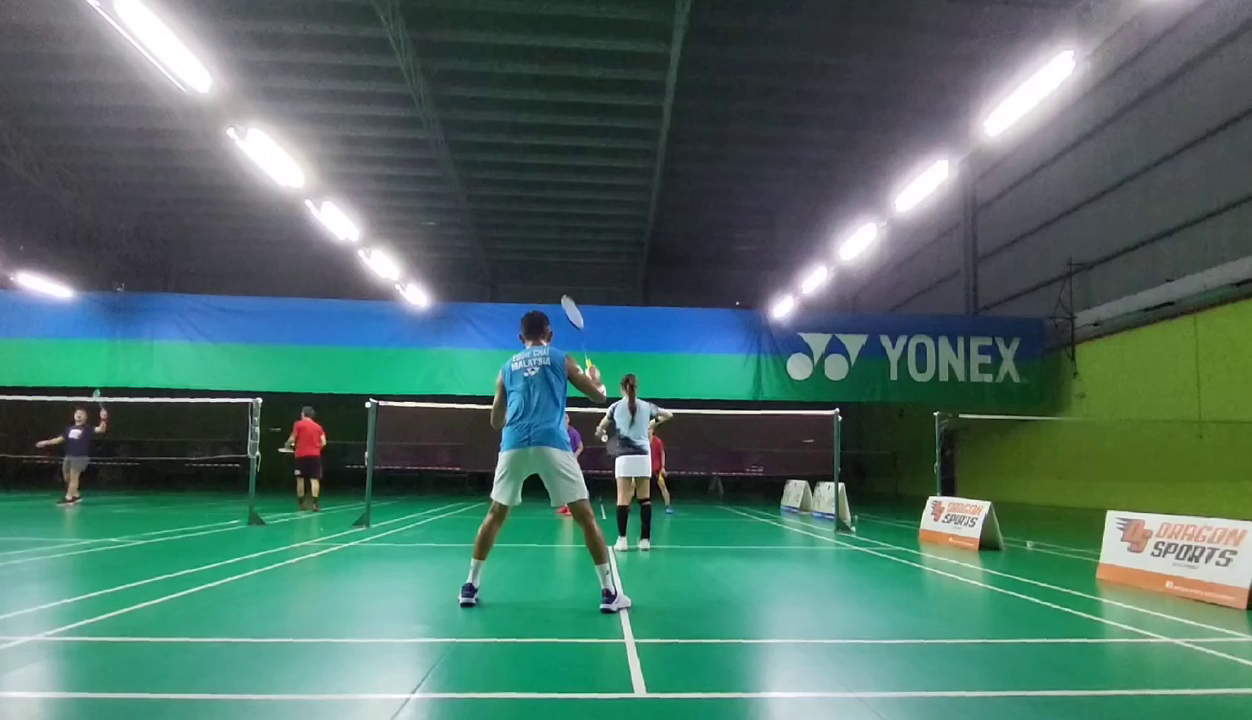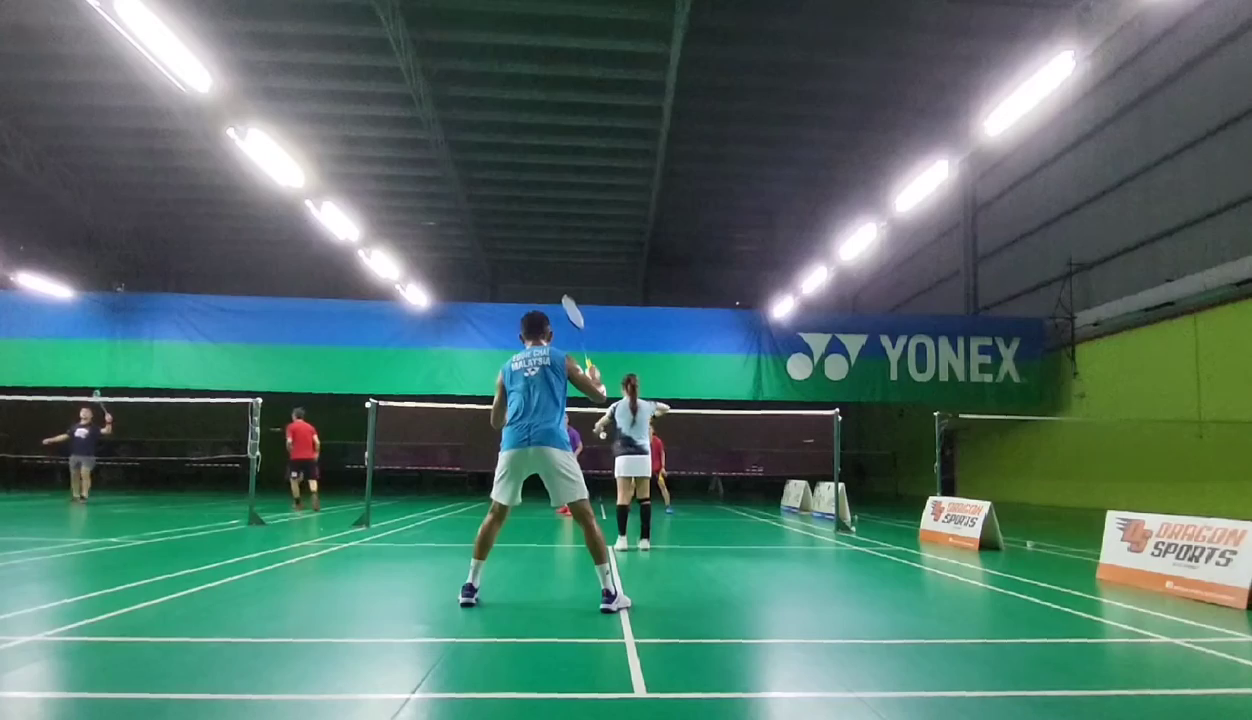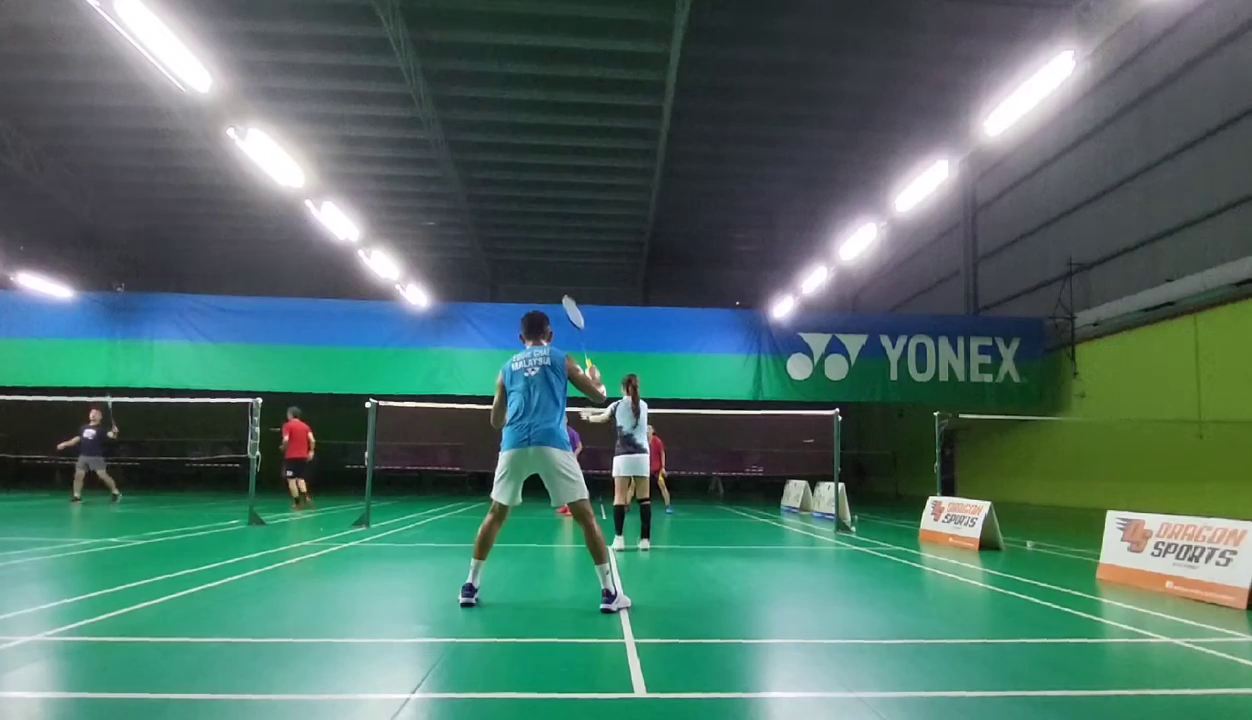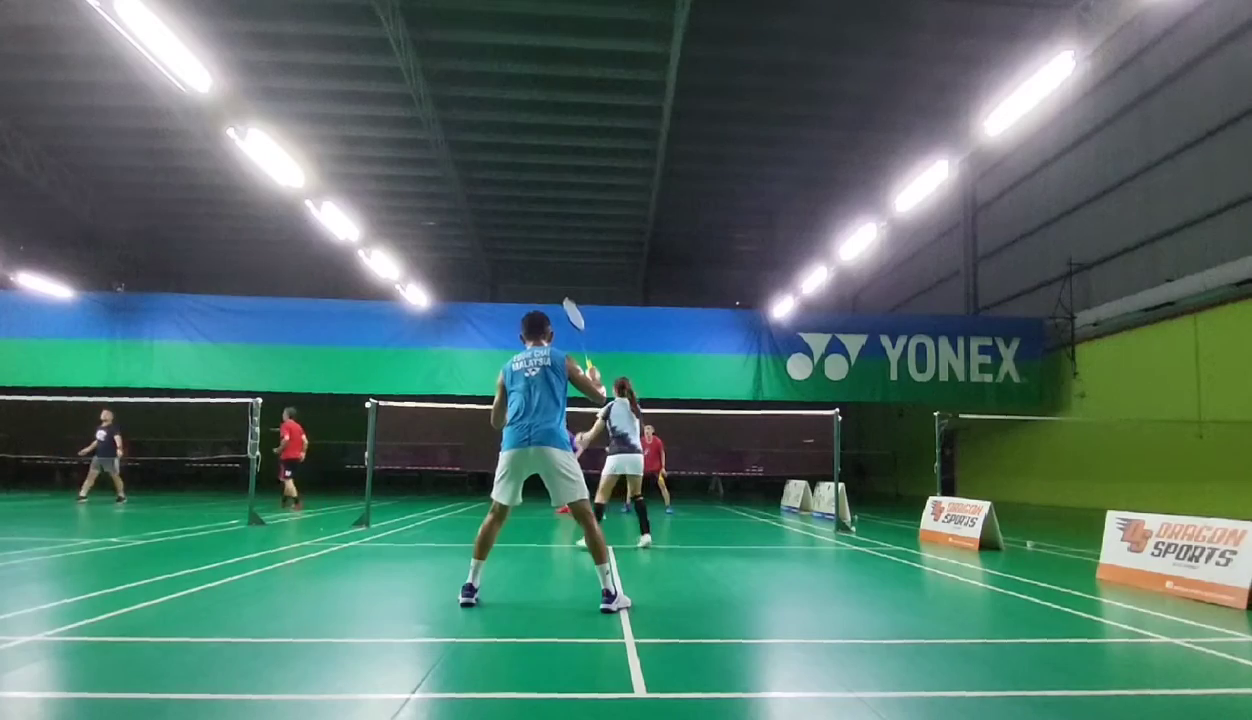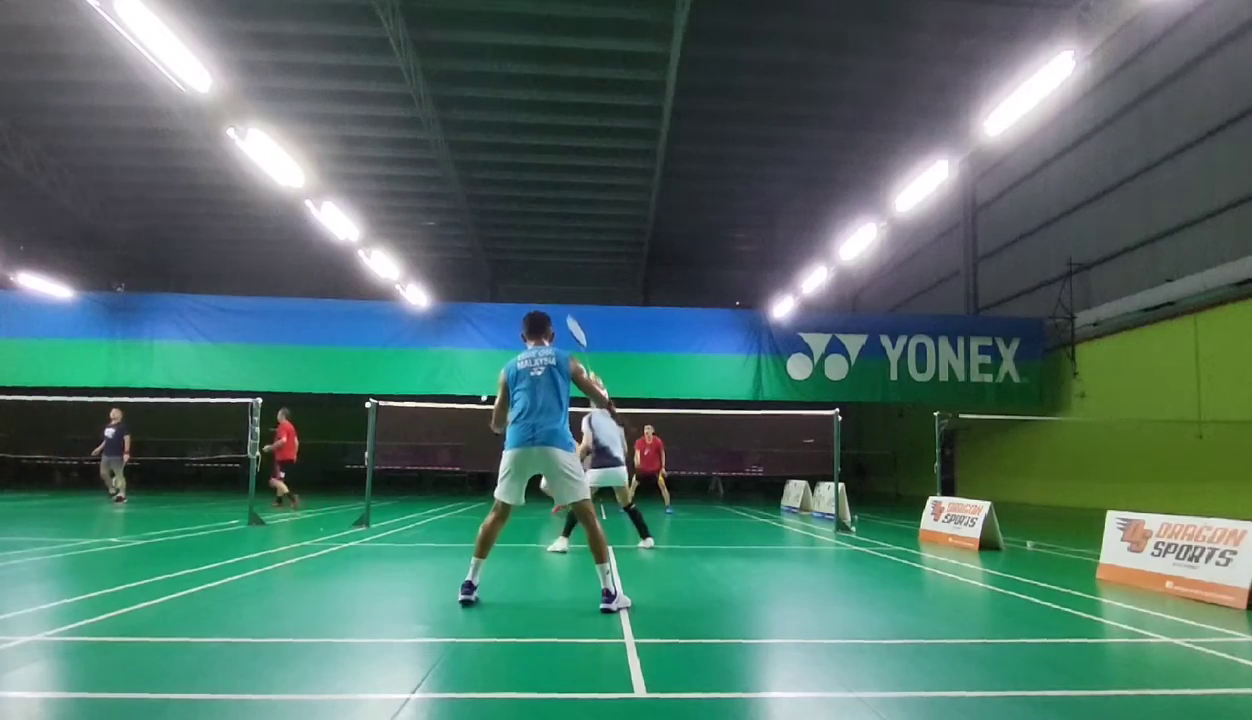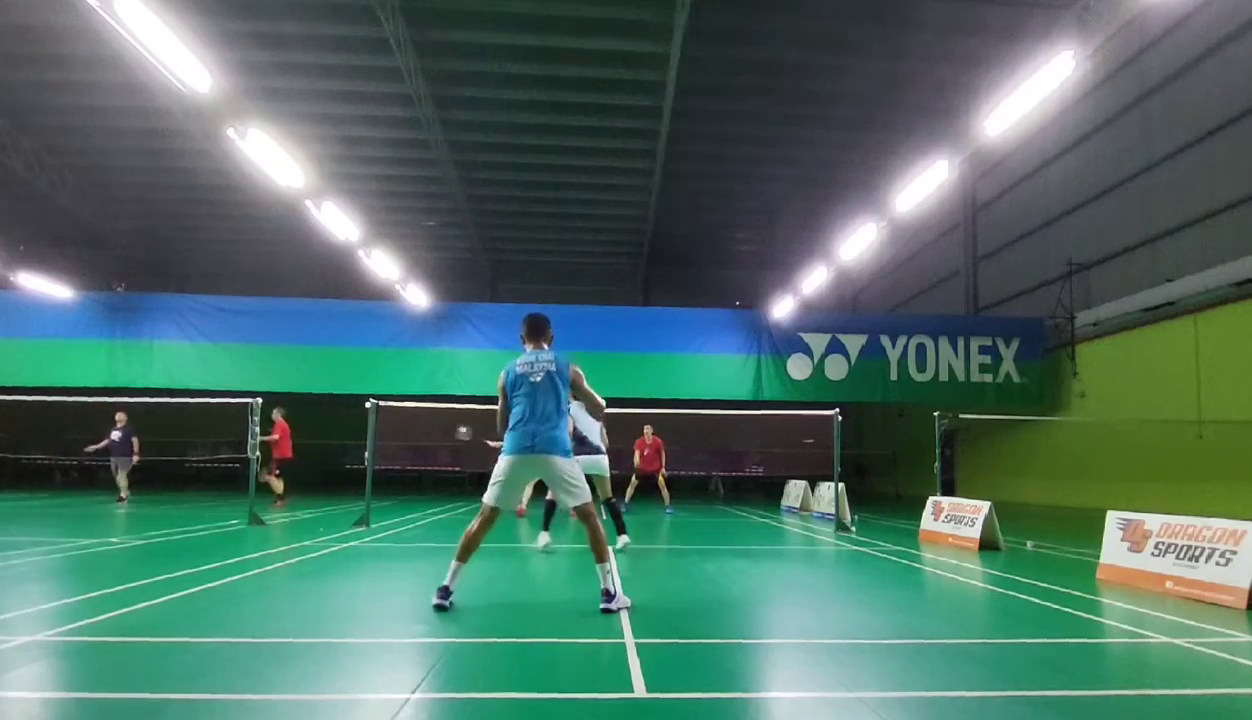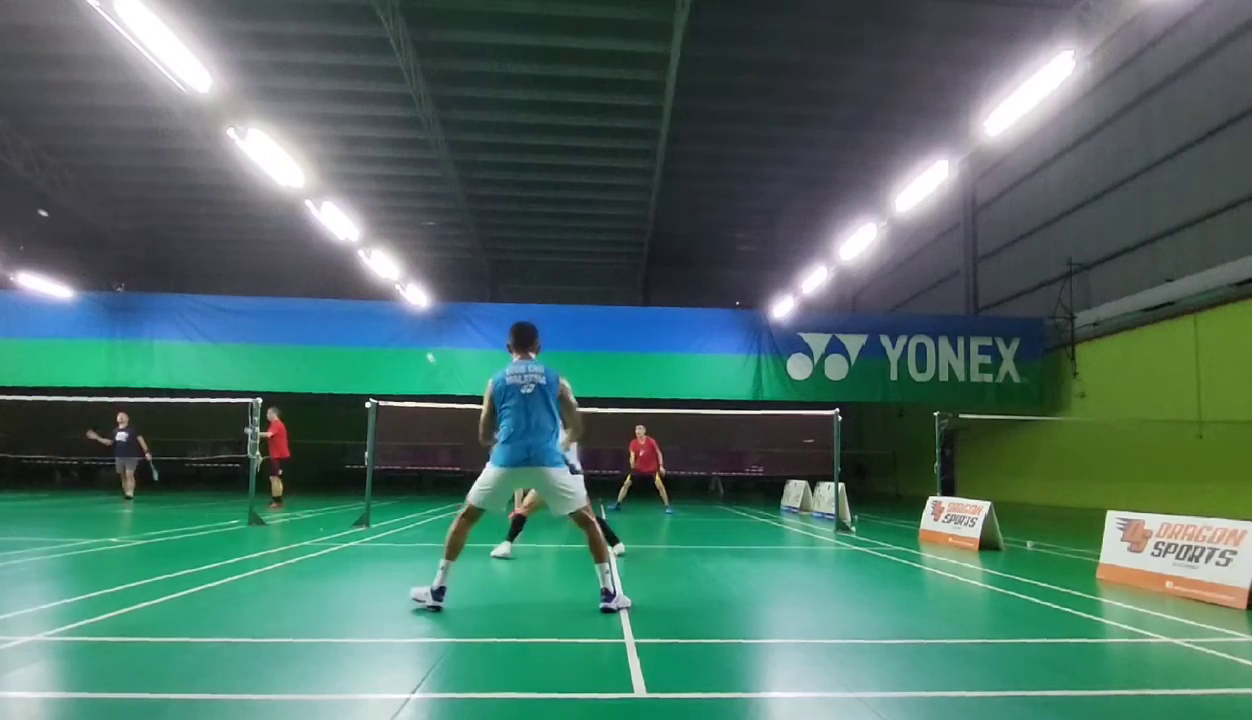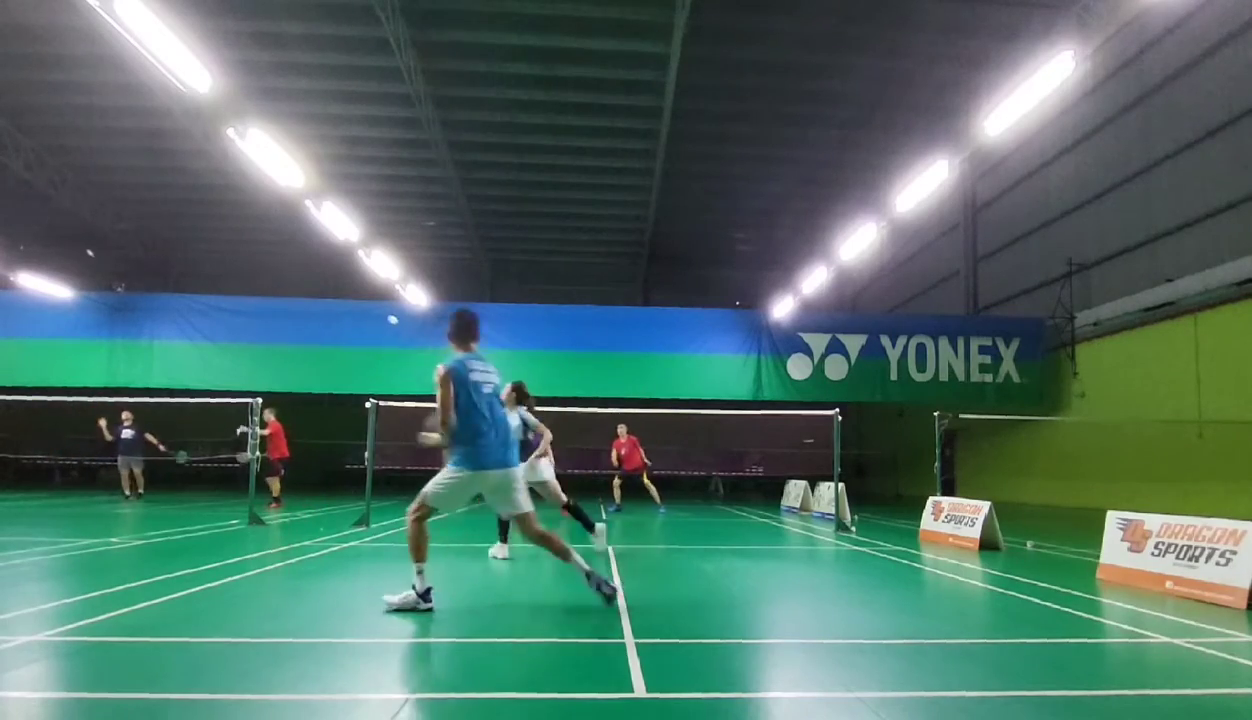
dt=0.2s
person 1, frame 1
left shoulder: (507, 368)
right shoulder: (562, 359)
left elbow: (496, 421)
right elbow: (599, 396)
right wrist: (595, 377)
left hip: (513, 446)
right hip: (552, 445)
left knee: (496, 514)
right knee: (585, 516)
left ankle: (470, 586)
right ankle: (609, 592)
person 1, frame 2
left shoulder: (507, 368)
right shoulder: (562, 360)
left elbow: (496, 421)
right elbow: (599, 396)
right wrist: (595, 376)
left hip: (513, 446)
right hip: (552, 444)
left knee: (496, 514)
right knee: (585, 516)
left ankle: (470, 586)
right ankle: (609, 592)
person 1, frame 3
left shoulder: (507, 368)
right shoulder: (561, 360)
left elbow: (496, 420)
right elbow: (599, 396)
right wrist: (595, 376)
left hip: (513, 446)
right hip: (552, 444)
left knee: (496, 515)
right knee: (585, 516)
left ankle: (470, 586)
right ankle: (609, 592)
person 1, frame 4
left shoulder: (508, 368)
right shoulder: (562, 360)
left elbow: (496, 421)
right elbow: (599, 397)
right wrist: (595, 378)
left hip: (514, 446)
right hip: (552, 444)
left knee: (496, 515)
right knee: (585, 516)
left ankle: (470, 586)
right ankle: (609, 592)
person 1, frame 5
left shoulder: (510, 368)
right shoulder: (567, 361)
left elbow: (496, 423)
right elbow: (603, 402)
right wrist: (604, 400)
left hip: (518, 445)
right hip: (556, 445)
left knee: (498, 513)
right knee: (587, 516)
left ankle: (470, 584)
right ankle: (609, 593)
person 1, frame 6
left shoulder: (508, 372)
right shoulder: (566, 367)
left elbow: (502, 426)
right elbow: (598, 409)
right wrist: (595, 404)
left hip: (515, 451)
right hip: (555, 451)
left knee: (485, 519)
right knee: (590, 518)
left ankle: (446, 589)
right ankle: (609, 592)
person 1, frame 7
left shoulder: (496, 382)
right shoulder: (555, 380)
left elbow: (484, 437)
right elbow: (575, 428)
right wrist: (568, 439)
left hip: (506, 462)
right hip: (547, 462)
left knee: (465, 519)
right knee: (588, 521)
left ankle: (437, 589)
right ankle: (609, 593)
person 1, frame 8
left shoulder: (448, 370)
right shoulder: (490, 369)
left elbow: (446, 422)
left wrist: (447, 443)
right wrist: (438, 439)
left hip: (469, 464)
right hip: (506, 463)
left knee: (416, 516)
right knee: (532, 530)
left ankle: (421, 592)
right ankle: (592, 577)
